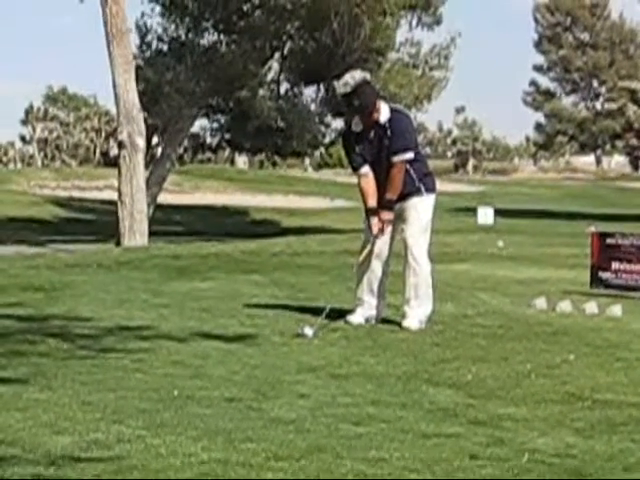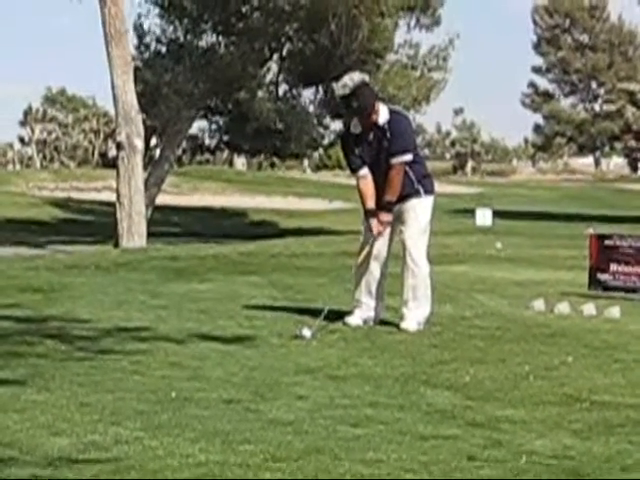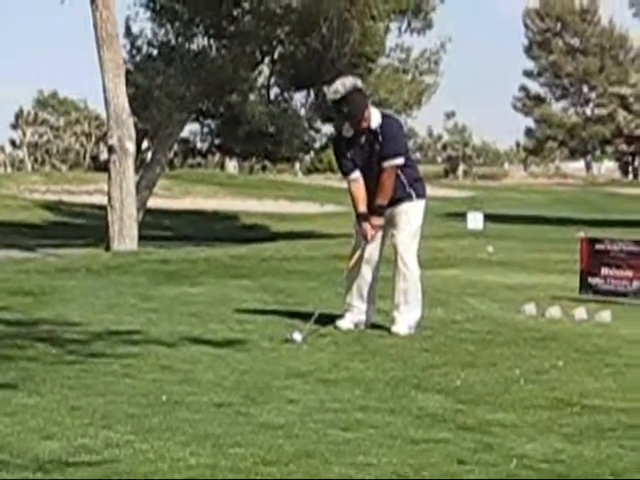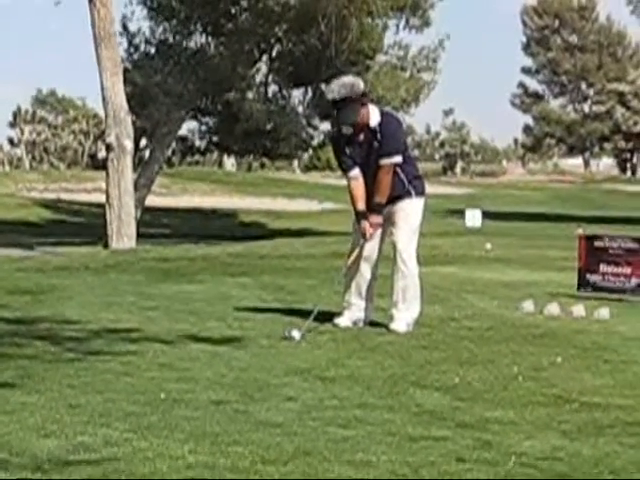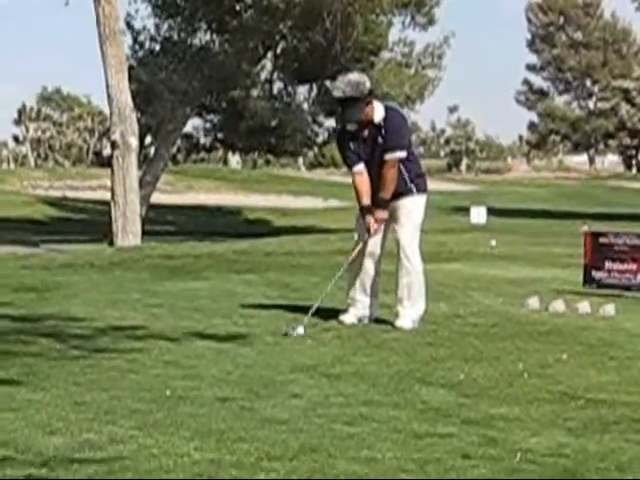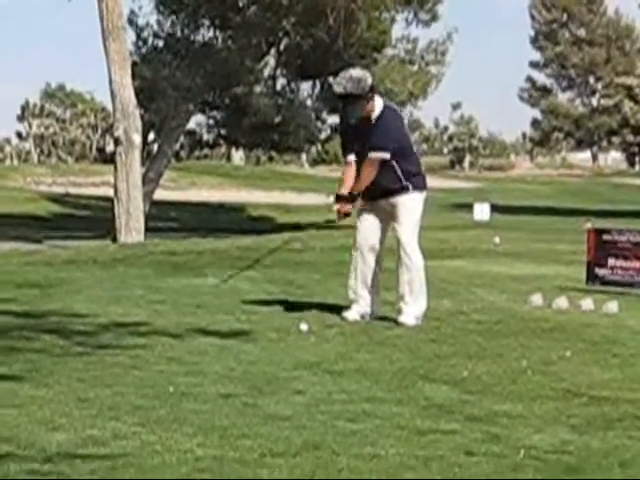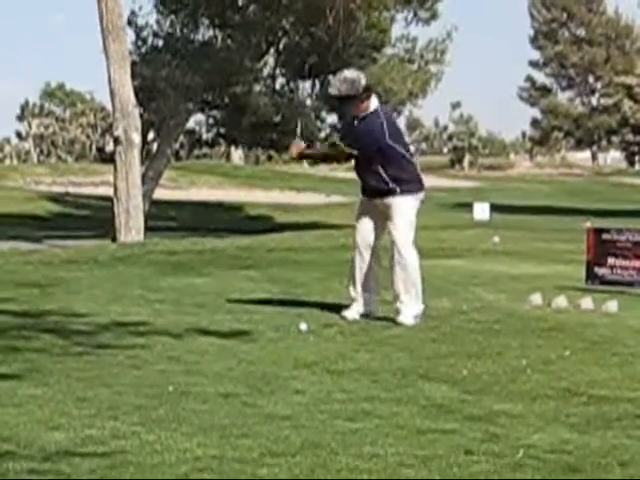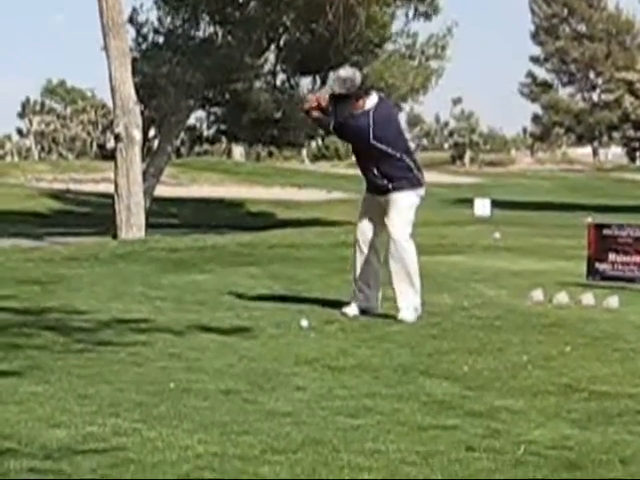
dt=0.2s
person 1, frame 1
left shoulder: (398, 119)
right shoulder: (350, 134)
left elbow: (398, 166)
right elbow: (364, 174)
left wrist: (387, 206)
right wrist: (372, 212)
left hip: (415, 193)
right hip: (381, 199)
left knee: (415, 250)
right knee: (372, 250)
left ankle: (417, 313)
right ankle: (368, 307)
person 1, frame 2
left shoulder: (397, 121)
right shoulder: (349, 136)
left elbow: (397, 168)
right elbow: (363, 176)
left wrist: (387, 208)
right wrist: (371, 213)
left hip: (414, 195)
right hip: (380, 200)
left knee: (413, 251)
right knee: (370, 251)
left ankle: (415, 314)
right ankle: (366, 309)
person 1, frame 3
left shoulder: (389, 126)
right shoulder: (341, 139)
left elbow: (389, 173)
right elbow: (354, 180)
left wrist: (378, 213)
right wrist: (363, 217)
left hip: (406, 199)
right hip: (371, 204)
left knee: (405, 255)
right knee: (363, 255)
left ankle: (406, 318)
right ankle: (357, 313)
person 1, frame 4
left shoulder: (389, 123)
right shoulder: (340, 136)
left elbow: (386, 171)
right elbow: (354, 177)
left wrist: (377, 211)
right wrist: (362, 215)
left hip: (405, 196)
right hip: (370, 202)
left knee: (404, 252)
right knee: (361, 253)
left ankle: (404, 315)
right ankle: (355, 311)
person 1, frame 5
left shoulder: (393, 119)
right shoulder: (345, 130)
left elbow: (391, 166)
right elbow: (359, 172)
left wrist: (381, 207)
right wrist: (367, 210)
left hip: (408, 193)
right hip: (373, 197)
left knee: (408, 248)
right knee: (366, 248)
left ankle: (410, 312)
right ankle: (360, 307)
person 1, frame 6
left shoulder: (388, 120)
right shoulder: (347, 122)
left elbow: (372, 165)
right elbow: (351, 161)
left wrist: (351, 198)
right wrist: (343, 197)
left hip: (407, 190)
right hip: (374, 194)
left knee: (407, 245)
right knee: (364, 244)
left ankle: (413, 309)
right ankle: (363, 303)
person 1, frame 7
left shoulder: (373, 125)
right shoulder: (360, 115)
right elbow: (344, 151)
left wrist: (305, 153)
right wrist: (309, 150)
left hip: (403, 191)
right hip: (373, 193)
left knee: (402, 244)
right knee: (363, 243)
left ankle: (410, 308)
right ankle: (363, 303)
person 1, frame 8
left shoulder: (363, 125)
right shoulder: (376, 102)
left elbow: (330, 125)
right elbow: (337, 120)
left wrist: (316, 108)
right wrist: (324, 101)
left hip: (404, 187)
right hip: (377, 188)
left knee: (398, 237)
right knee: (364, 238)
left ankle: (409, 305)
right ankle: (365, 299)
